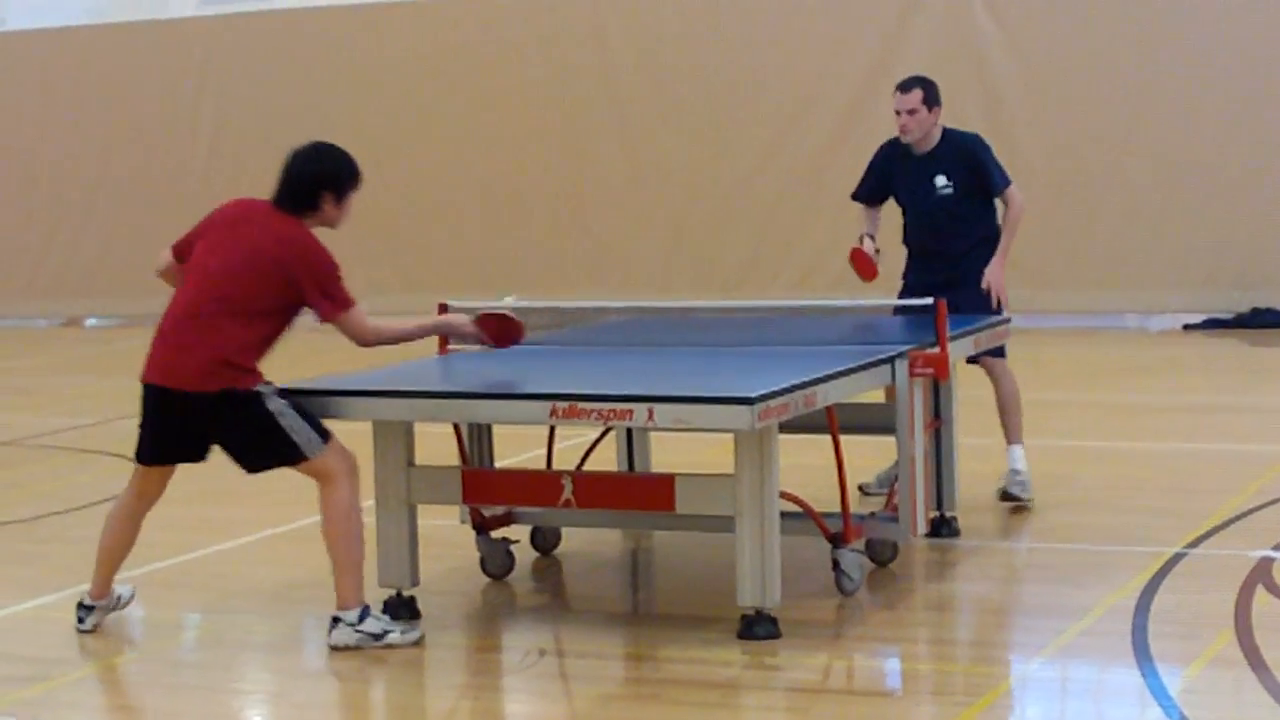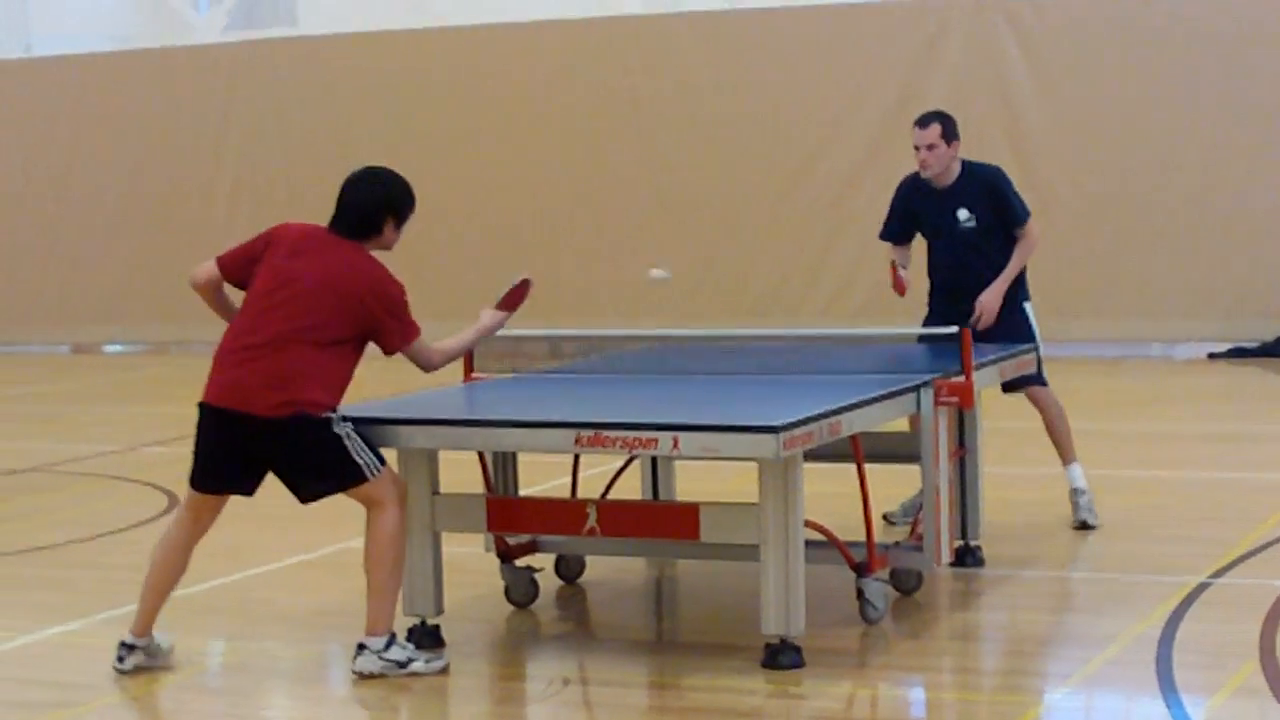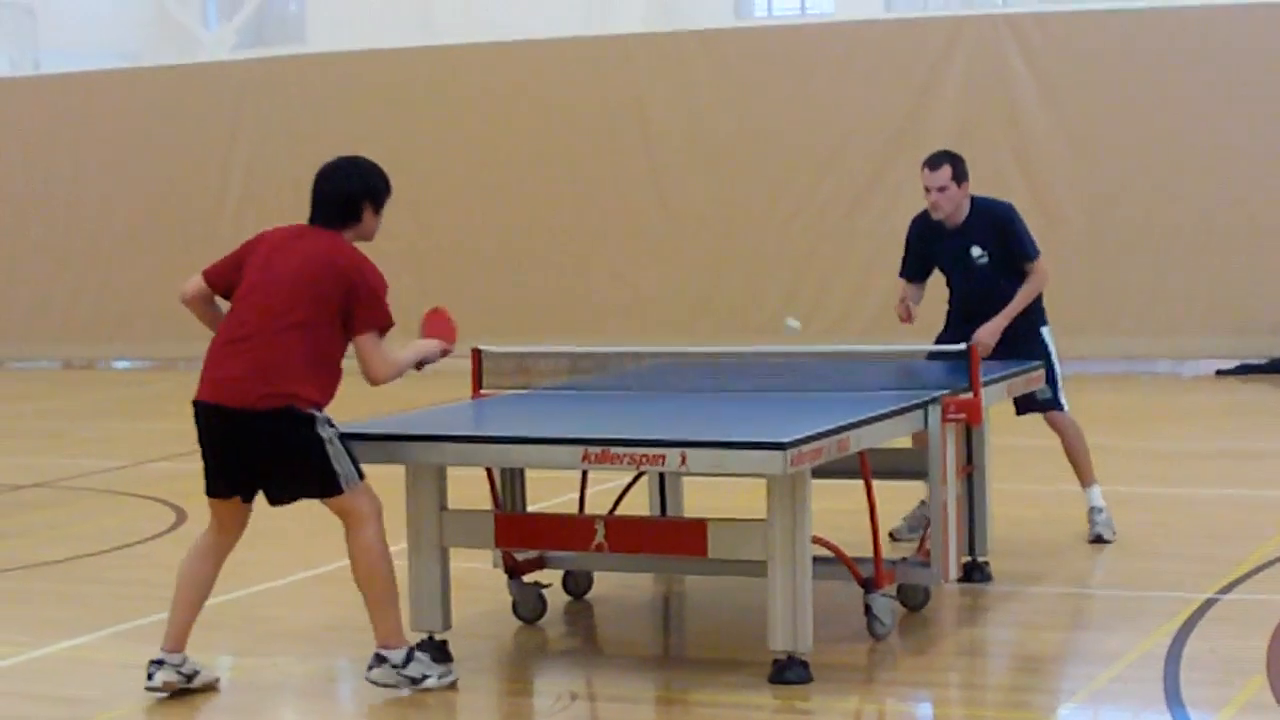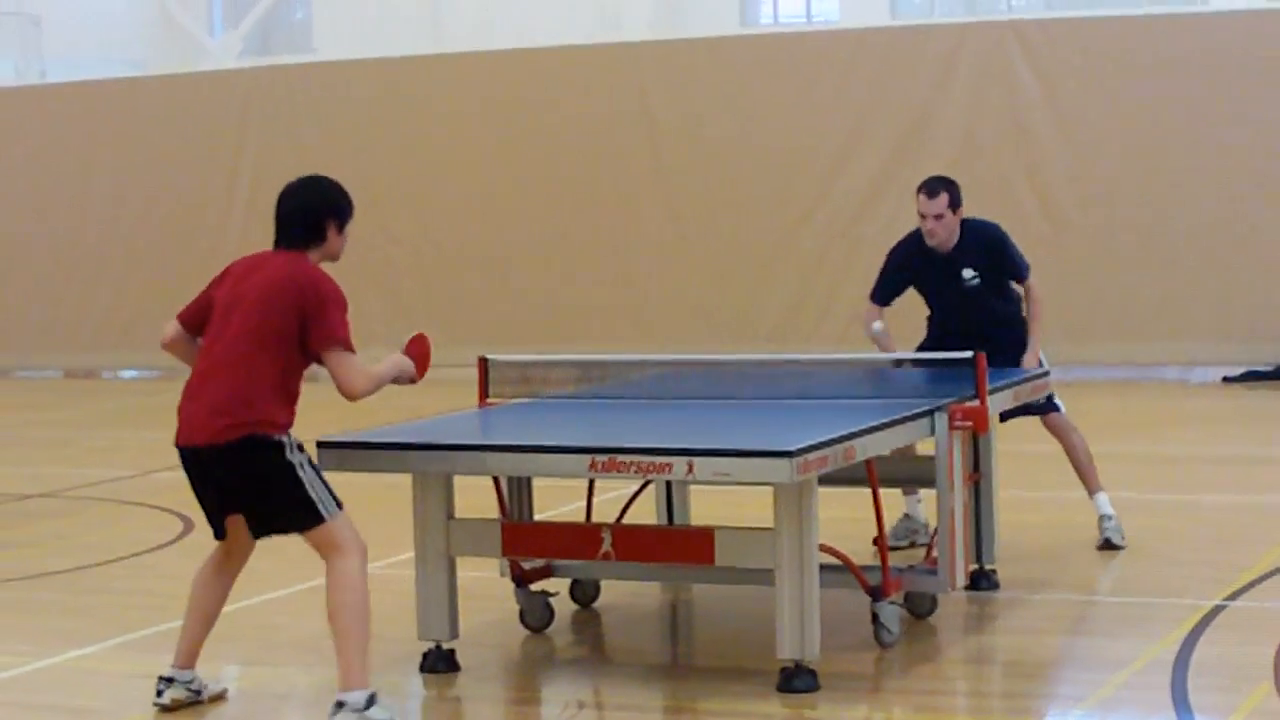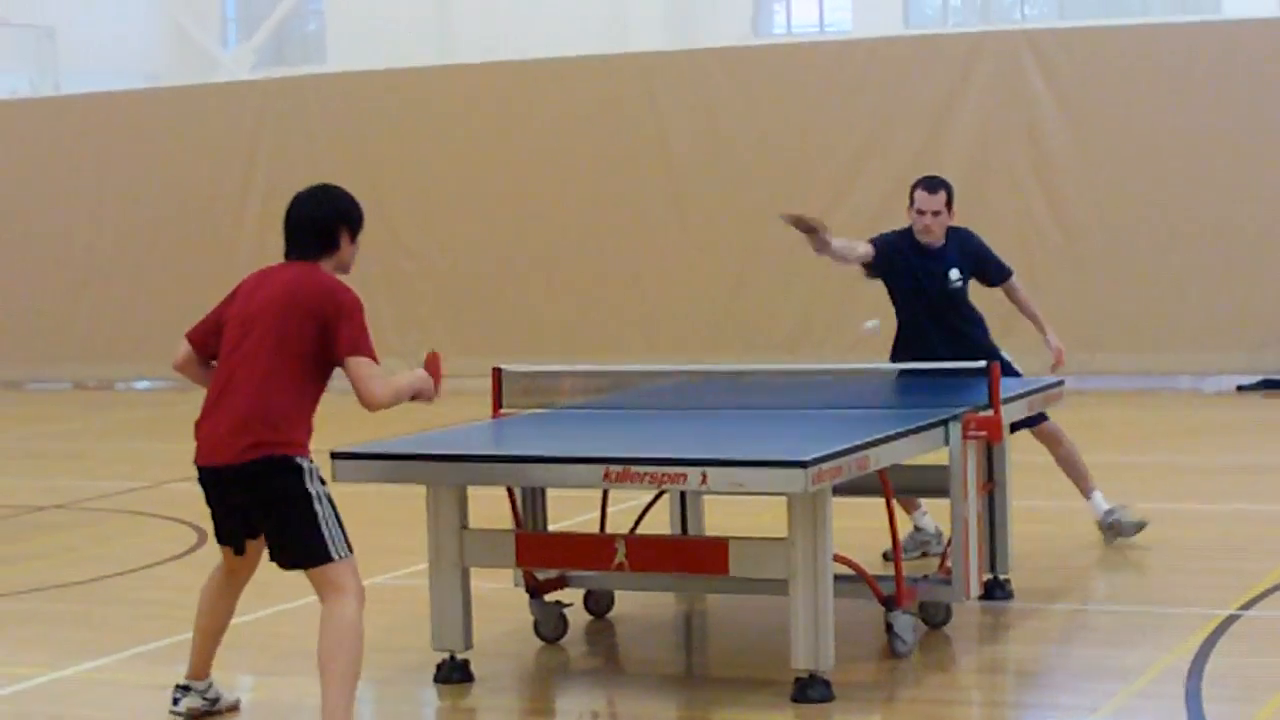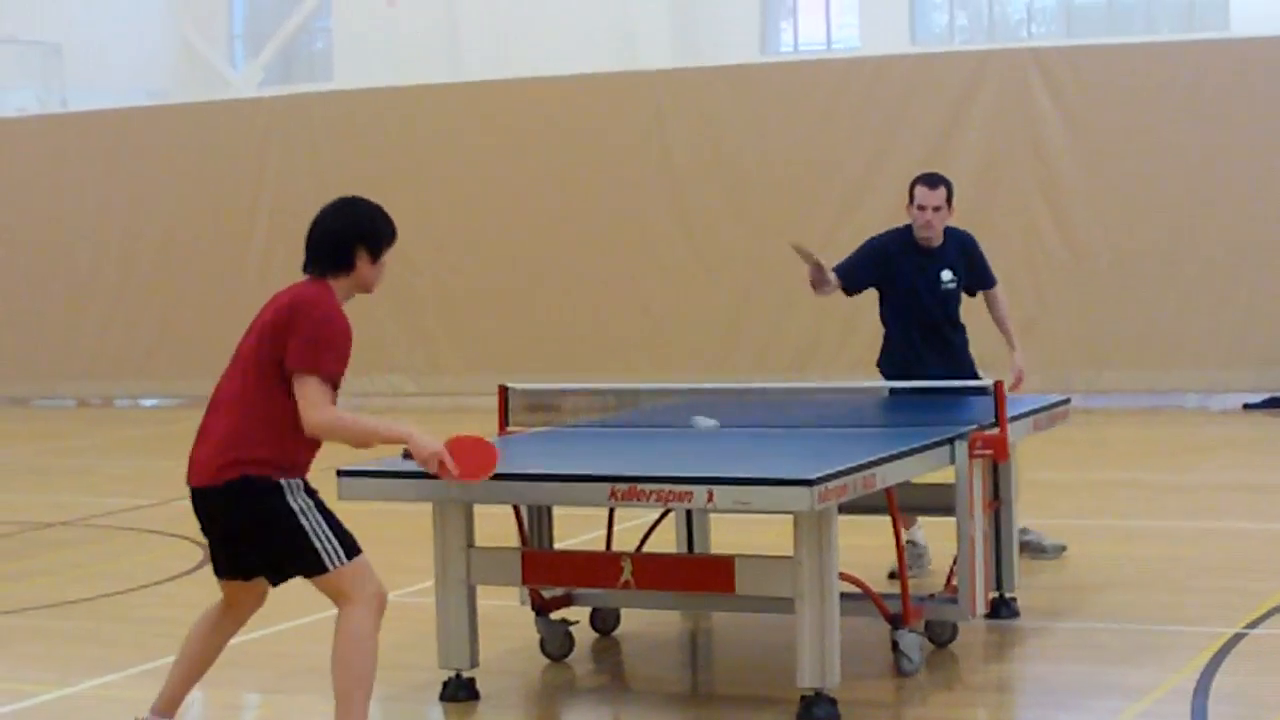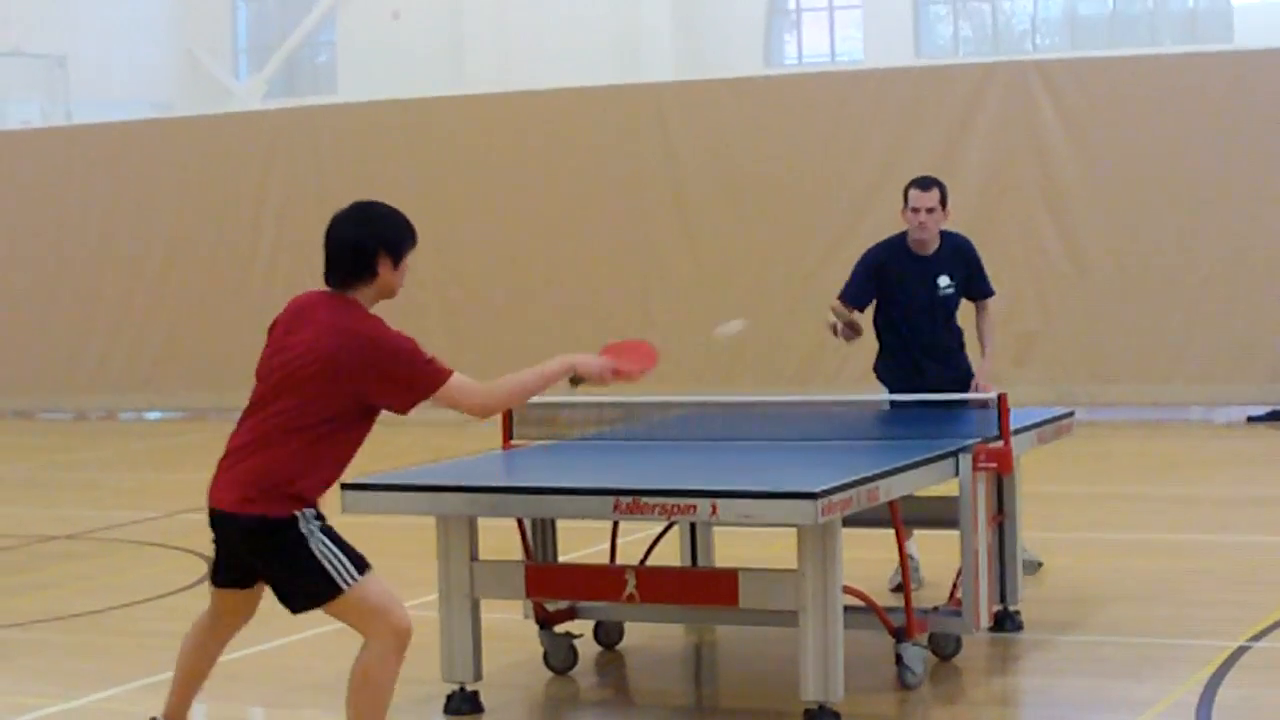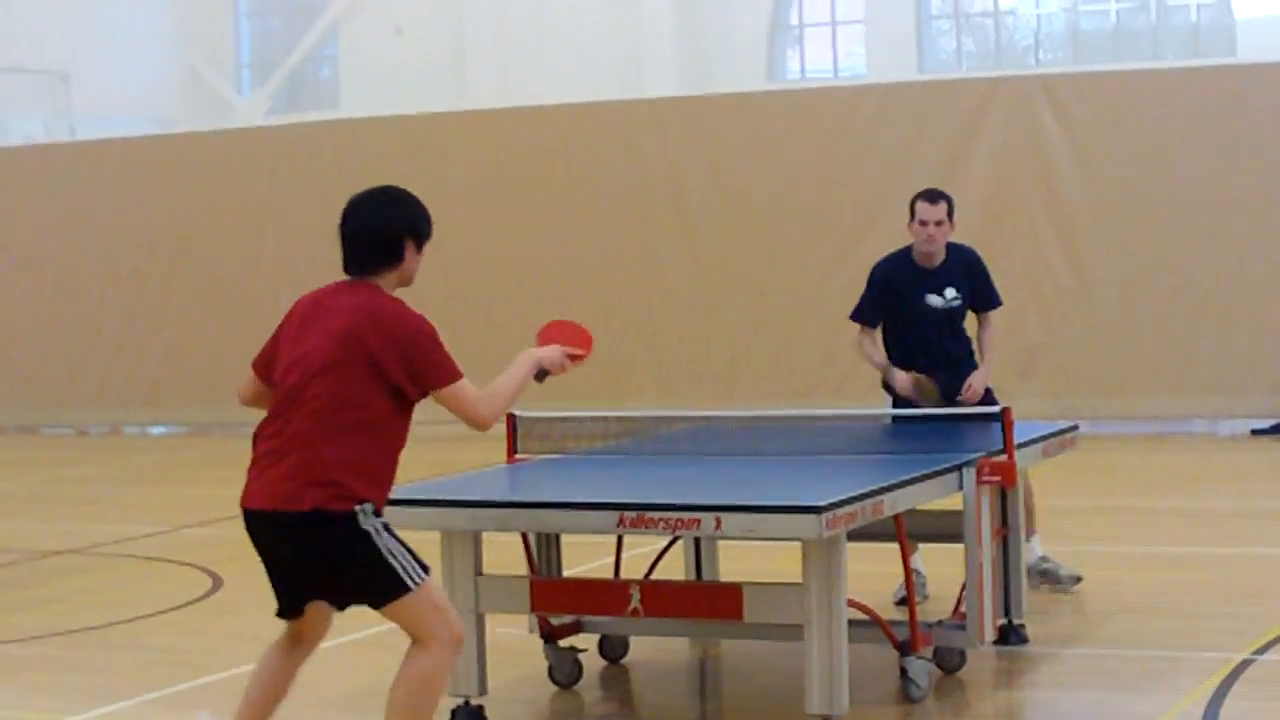
dt=0.2s
person 1, frame 1
left shoulder: (233, 213)
right shoulder: (307, 254)
left elbow: (169, 266)
right elbow: (364, 334)
right wrist: (444, 325)
left hip: (162, 373)
right hip: (224, 384)
left knee: (145, 484)
right knee: (338, 471)
left ankle: (95, 600)
right ankle: (351, 617)
person 1, frame 2
left shoulder: (284, 237)
right shoulder: (378, 283)
left elbow: (203, 278)
right elbow: (430, 359)
right wrist: (481, 328)
left hip: (224, 399)
right hip: (296, 410)
left knee: (194, 515)
right knee: (387, 498)
left ankle: (136, 642)
right ankle: (377, 643)
person 1, frame 3
left shoulder: (268, 242)
right shoulder: (358, 272)
left elbow: (193, 296)
right elbow: (377, 372)
right wrist: (419, 349)
left hip: (215, 400)
right hip: (280, 407)
left knee: (225, 524)
right knee: (363, 514)
left ankle: (169, 661)
right ankle: (392, 656)
person 1, frame 4
left shoulder: (238, 271)
right shoulder: (318, 288)
left elbow: (172, 337)
right elbow: (352, 384)
right wrist: (393, 366)
left hip: (195, 435)
right hip: (253, 435)
left knee: (233, 548)
right knee: (346, 550)
person 1, frame 5
left shoulder: (251, 287)
right shoulder: (336, 295)
left elbow: (184, 359)
right elbow: (373, 394)
right wrist: (414, 380)
left hip: (215, 454)
right hip: (271, 456)
left knee: (236, 562)
right knee: (342, 589)
person 1, frame 6
left shoulder: (288, 302)
right shoulder: (323, 320)
right elbow: (316, 419)
left wrist: (341, 422)
right wrist: (409, 436)
left hip: (215, 470)
right hip: (258, 480)
left knee: (241, 600)
right knee: (365, 597)
person 1, frame 7
left shoulder: (298, 309)
right shoulder: (372, 343)
right elbow: (483, 400)
right wrist: (568, 367)
left hip: (230, 497)
right hip: (278, 511)
left knee: (227, 611)
right knee: (389, 625)
person 1, frame 8
left shoulder: (307, 306)
right shoulder: (401, 324)
left elbow: (251, 391)
right elbow: (480, 412)
right wrist: (530, 359)
left hip: (265, 505)
right hip: (333, 509)
left knee: (303, 632)
right knee: (441, 632)
person 2, frame 1
left shoulder: (968, 148)
right shoulder: (889, 157)
left elbow: (1014, 202)
right elbow: (869, 205)
left wrist: (997, 264)
right wrist: (868, 238)
left hip: (974, 275)
right hip: (922, 276)
left knee: (993, 361)
left ankle: (1018, 468)
person 2, frame 2
left shoulder: (989, 180)
right shoulder: (910, 192)
left elbow: (1029, 236)
right elbow: (898, 244)
left wrist: (996, 291)
right wrist: (899, 268)
left hip: (1003, 300)
right hip: (948, 305)
left knee: (1038, 391)
left ankle: (1078, 485)
person 2, frame 3
left shoulder: (998, 216)
right shoulder: (922, 229)
left elbow: (1037, 273)
right elbow: (911, 283)
left wrist: (998, 325)
right wrist: (907, 305)
left hip: (1020, 326)
right hip: (962, 329)
left knee: (1056, 415)
left ankle: (1096, 505)
right ankle: (928, 507)
person 2, frame 4
left shoulder: (988, 238)
right shoulder: (906, 253)
left elbow: (1030, 288)
right elbow: (873, 308)
left wrist: (1034, 350)
right wrist: (883, 337)
left hip: (1008, 341)
right hip: (948, 345)
left knee: (1056, 419)
left ankle: (1105, 514)
right ankle: (914, 518)
person 2, frame 5
left shoulder: (967, 244)
right shoulder: (893, 247)
left elbow: (1009, 283)
right elbow: (857, 252)
left wrist: (1047, 333)
right wrist: (825, 242)
left hip: (977, 355)
right hip: (919, 363)
left knee: (1043, 426)
left ankle: (1102, 511)
right ankle: (925, 527)
person 2, frame 6
left shoulder: (963, 245)
right shoulder: (883, 248)
left elbow: (990, 293)
right elbow: (834, 285)
left wrist: (1014, 347)
right wrist: (820, 281)
left hip: (956, 367)
right hip: (903, 373)
left ankle: (1011, 530)
right ankle: (914, 542)
person 2, frame 7
left shoulder: (960, 250)
right shoulder: (879, 258)
left elbow: (983, 306)
right elbow: (849, 313)
left wrist: (984, 364)
right wrist: (843, 327)
left hip: (954, 375)
right hip: (901, 379)
right ankle: (908, 556)
person 2, frame 8
left shoulder: (966, 262)
right shoulder: (887, 273)
left elbow: (986, 320)
right elbow: (864, 337)
left wrist: (983, 369)
right wrist: (893, 376)
left hip: (961, 384)
right hip: (910, 388)
left ankle: (1036, 558)
right ankle: (914, 570)
